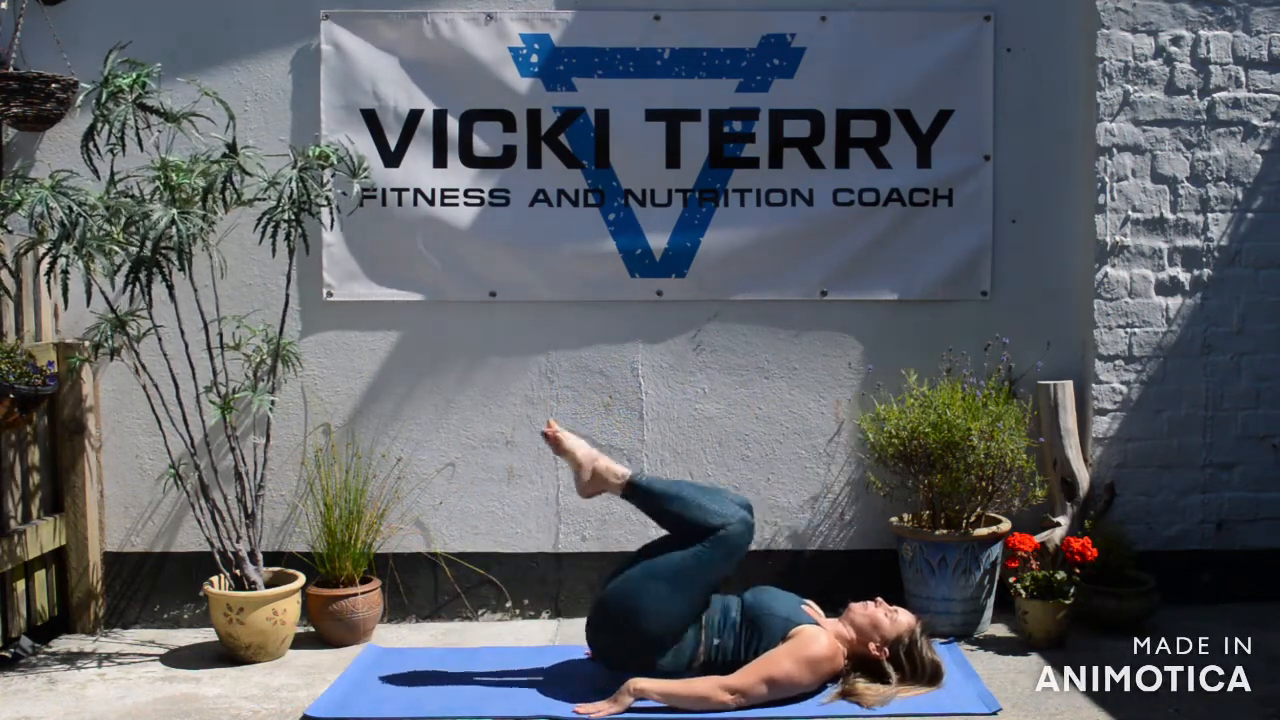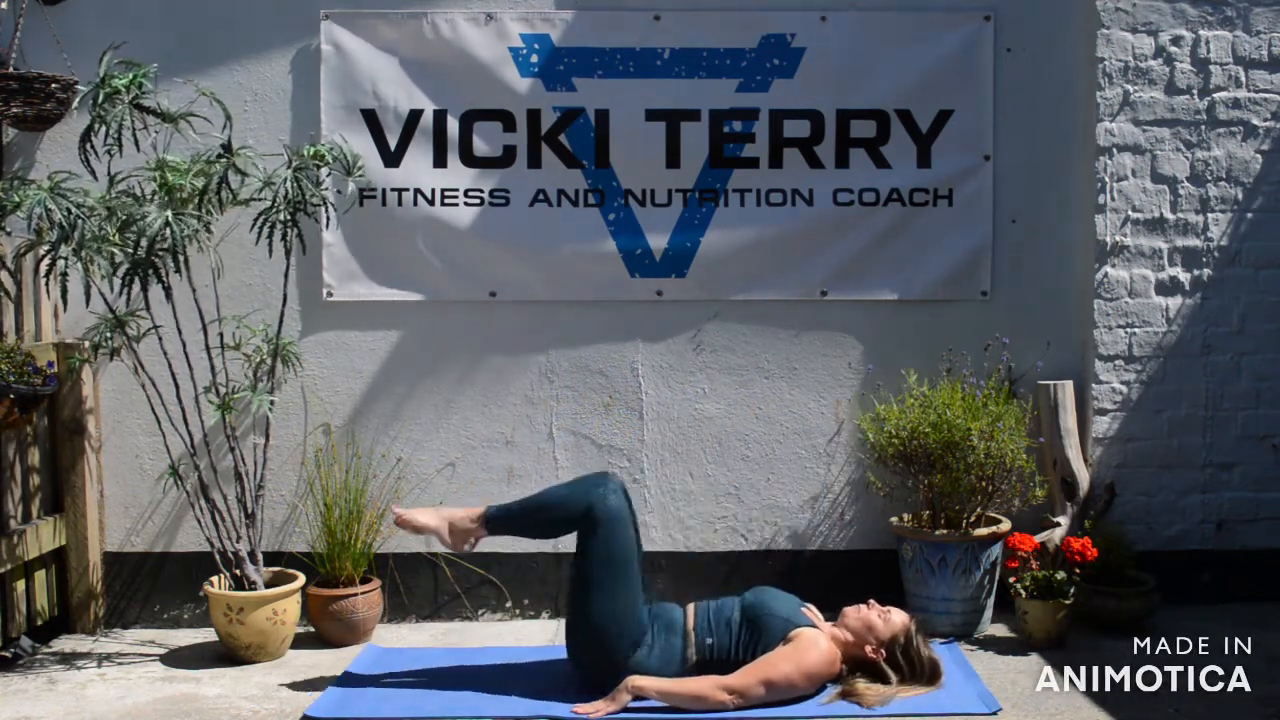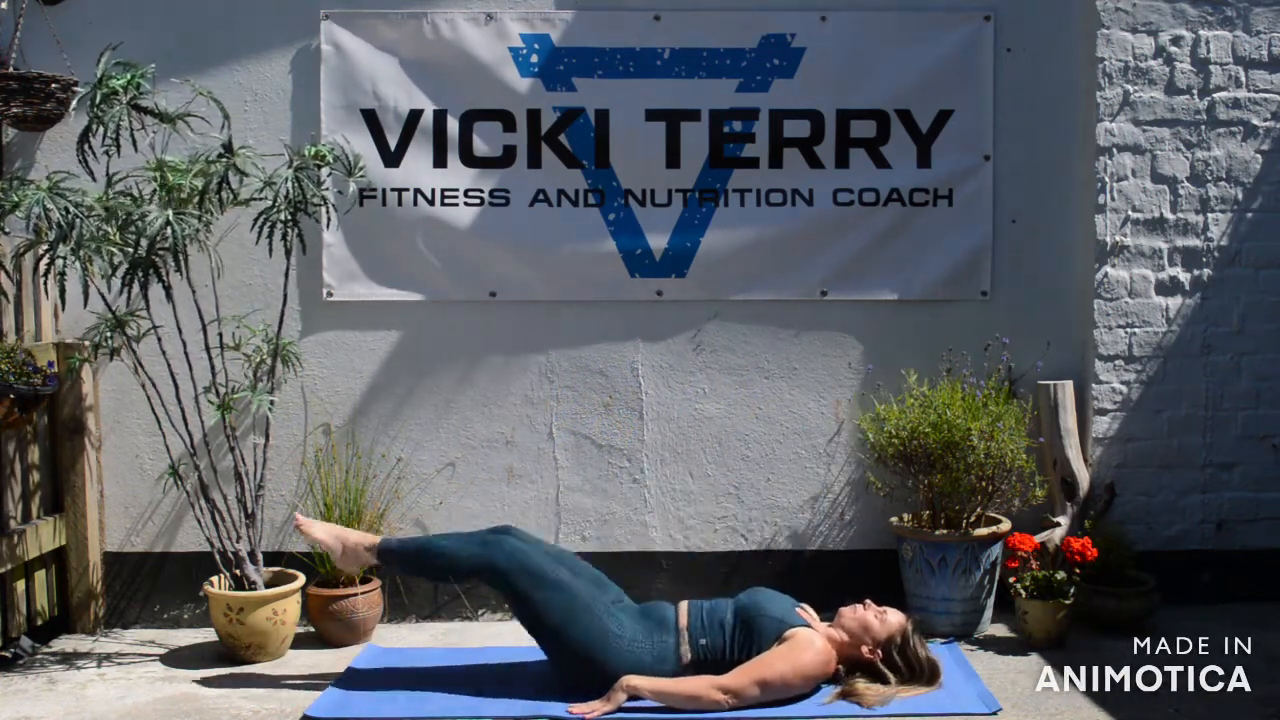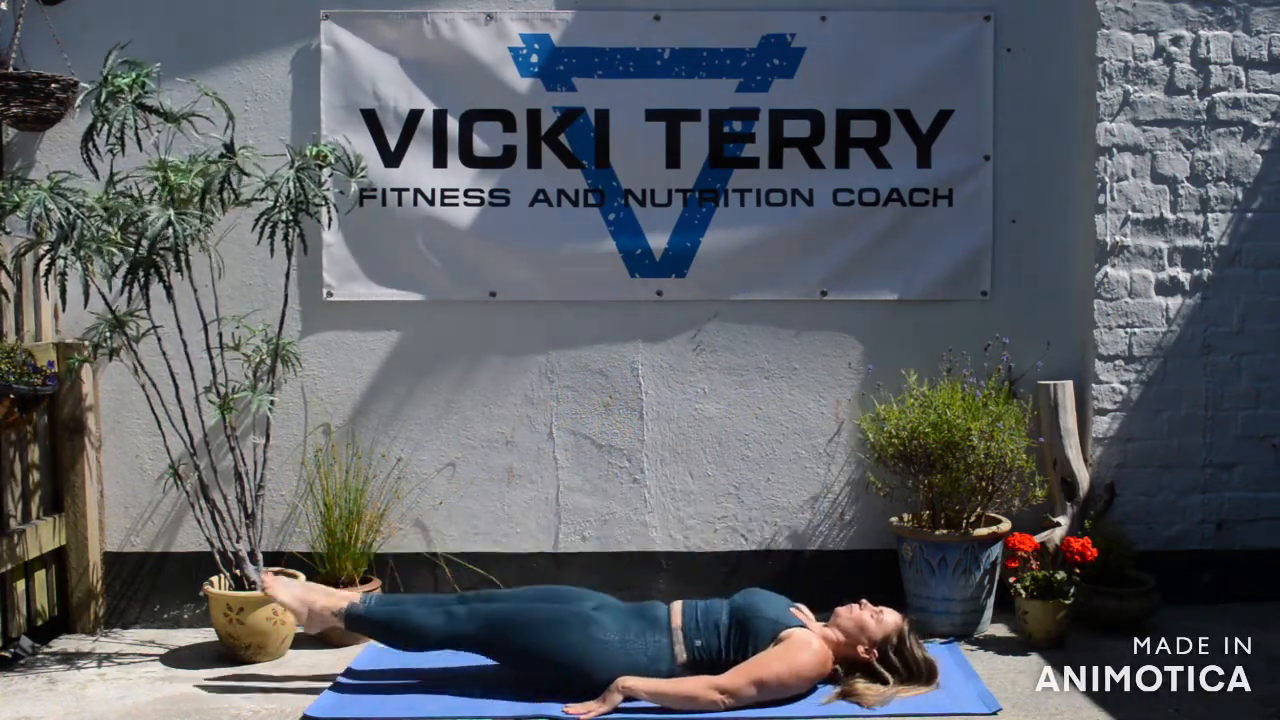
dt=0.4s
person 1, frame 1
left shoulder: (820, 652)
right shoulder: (814, 620)
left wrist: (637, 687)
left knee: (733, 523)
right knee: (732, 520)
left ankle: (611, 476)
right ankle: (612, 477)
person 1, frame 2
left shoulder: (818, 656)
right shoulder: (813, 626)
left hip: (630, 657)
right hip: (654, 626)
left knee: (605, 496)
right knee: (608, 496)
left ankle: (473, 522)
right ankle: (476, 522)
person 1, frame 3
left shoulder: (814, 655)
right shoulder: (809, 628)
left hip: (625, 653)
right hip: (638, 620)
left knee: (503, 552)
right knee: (509, 542)
left ankle: (368, 548)
right ankle: (374, 550)
person 1, frame 4
left shoulder: (811, 656)
right shoulder: (807, 625)
left hip: (625, 652)
right hip: (633, 616)
left knee: (465, 619)
right knee: (478, 605)
left ankle: (335, 609)
right ankle: (340, 604)
